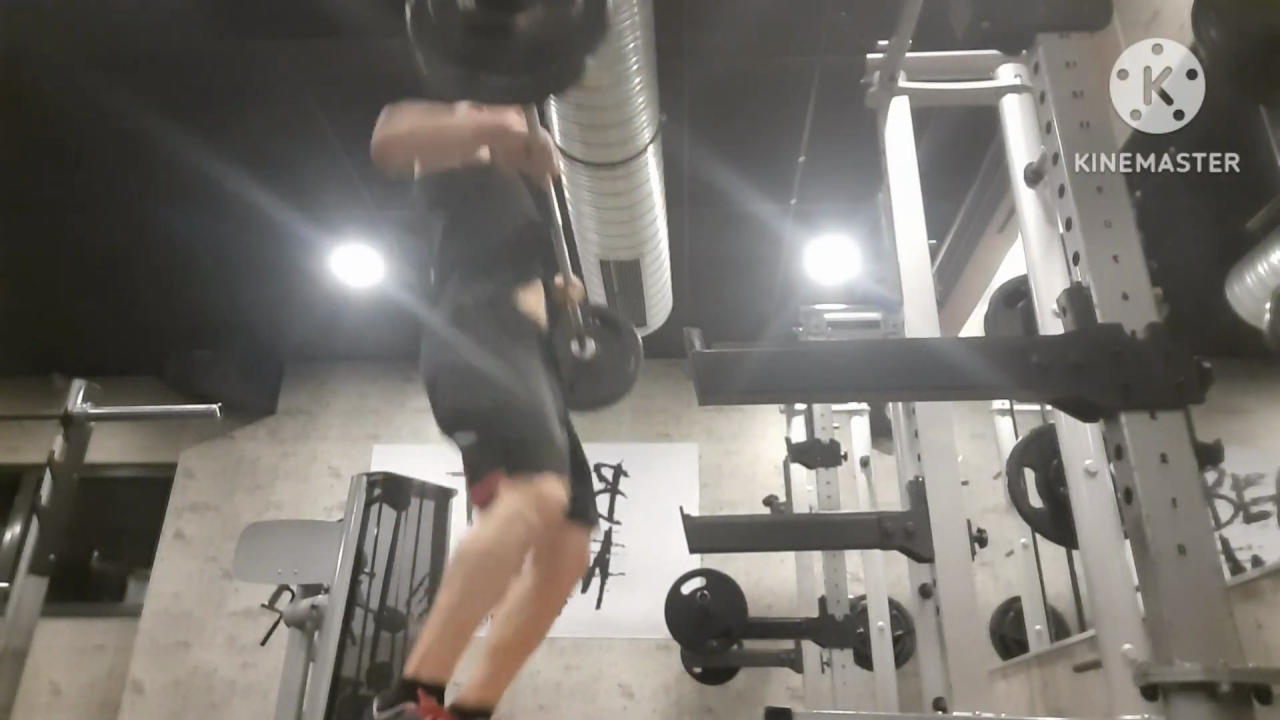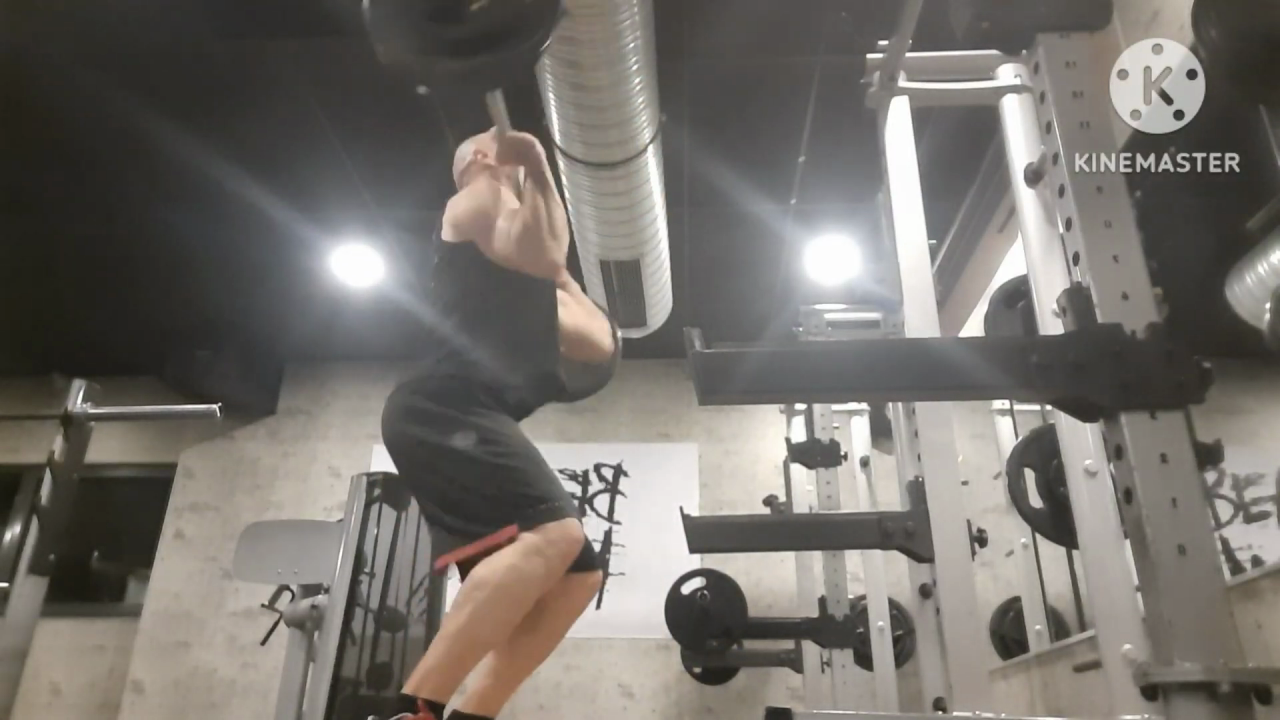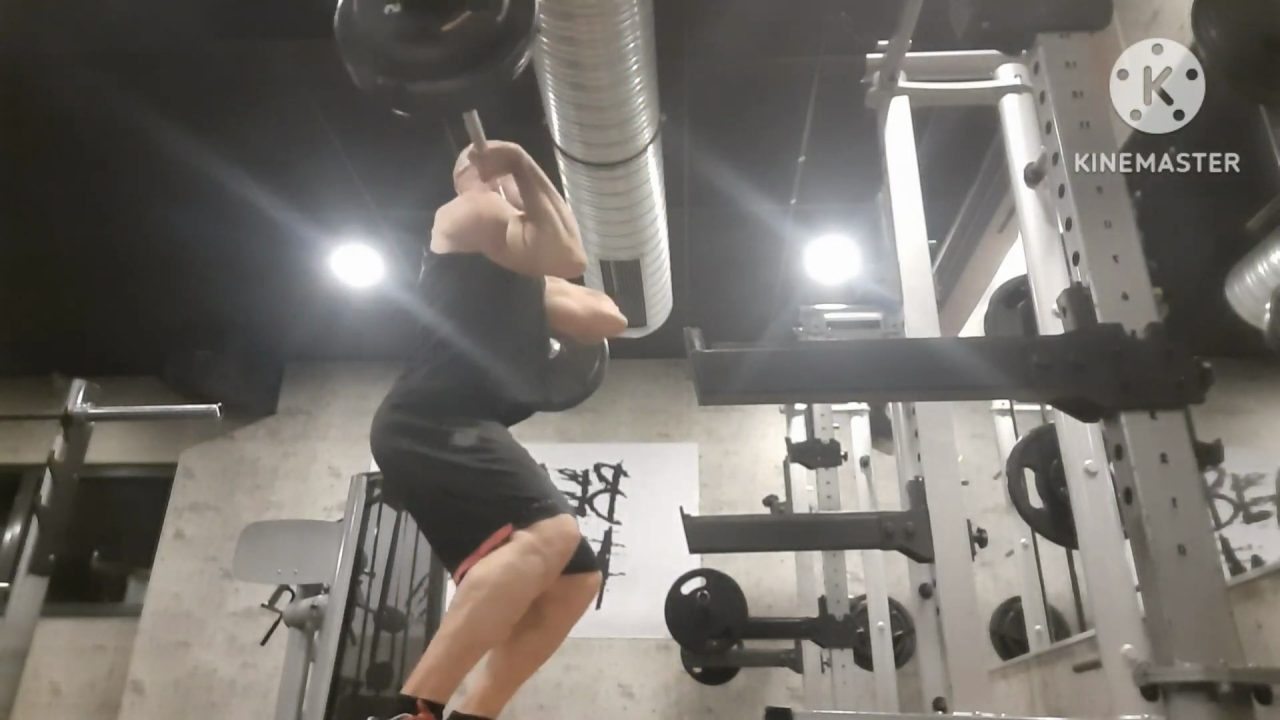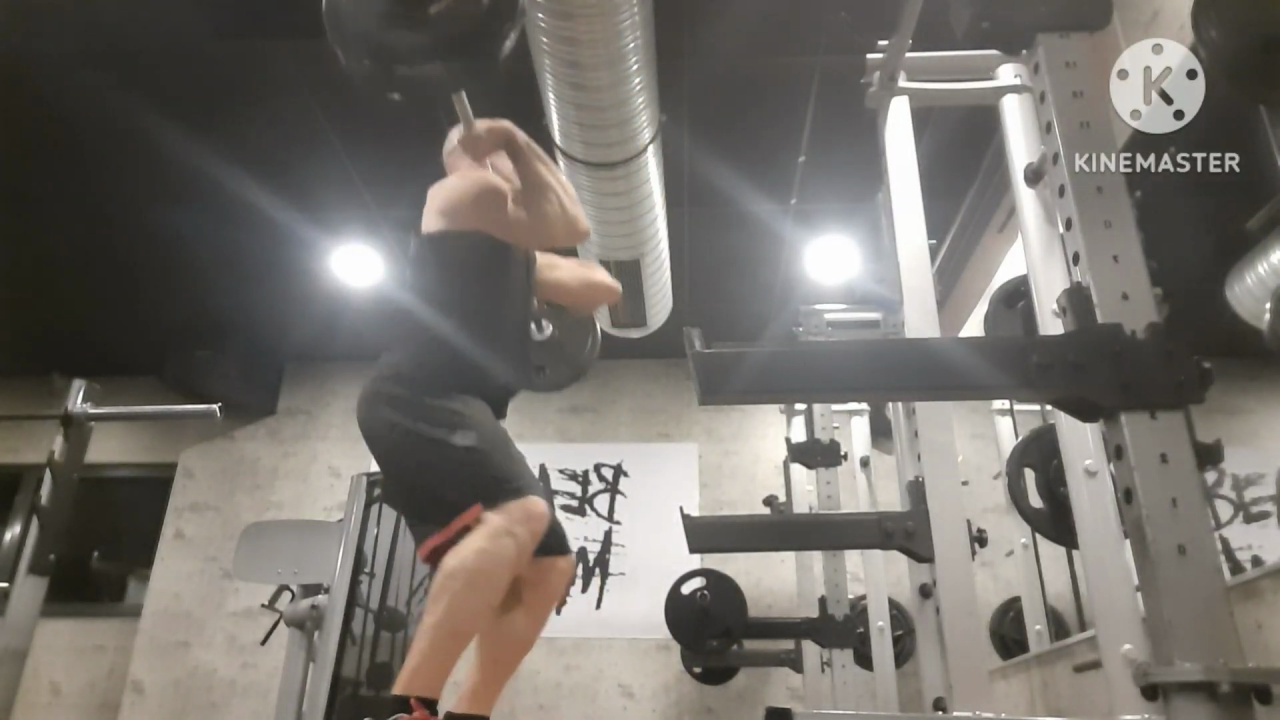
dt=0.2s
person 1, frame 1
left shoulder: (507, 181)
right shoulder: (461, 157)
right elbow: (391, 137)
left wrist: (560, 293)
right wrist: (502, 131)
left hip: (523, 355)
right hip: (483, 341)
left knee: (566, 544)
right knee: (537, 498)
person 1, frame 2
left shoulder: (517, 223)
right shoulder: (480, 206)
left elbow: (600, 346)
right elbow: (544, 257)
right wrist: (536, 169)
left hip: (476, 417)
right hip: (444, 410)
left knee: (577, 577)
right knee: (553, 534)
person 1, frame 3
left shoulder: (515, 275)
right shoulder: (470, 212)
left elbow: (608, 318)
right elbow: (568, 257)
right wrist: (526, 169)
left hip: (462, 433)
right hip: (431, 425)
left knee: (575, 579)
right knee: (547, 535)
person 1, frame 4
left shoulder: (508, 249)
right shoulder: (463, 190)
left elbow: (602, 289)
right elbow: (569, 226)
right wrist: (518, 143)
left hip: (452, 410)
right hip: (421, 401)
left knee: (548, 565)
right knee: (518, 517)
